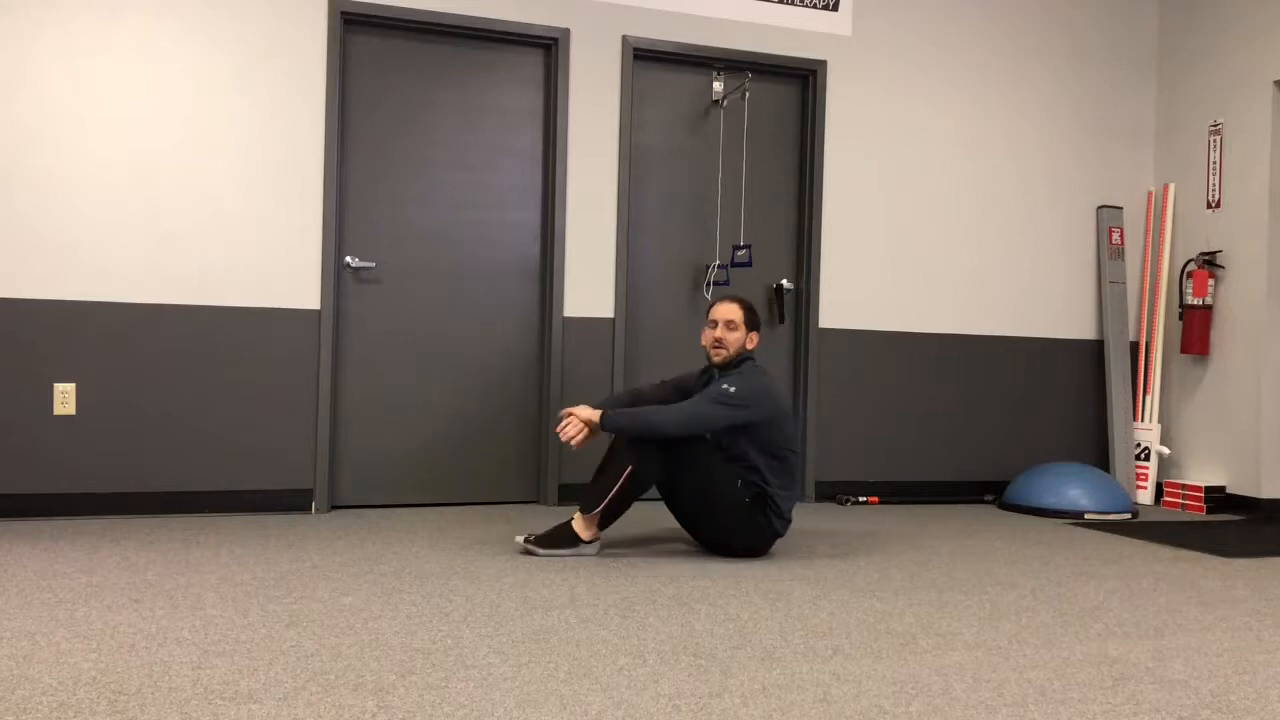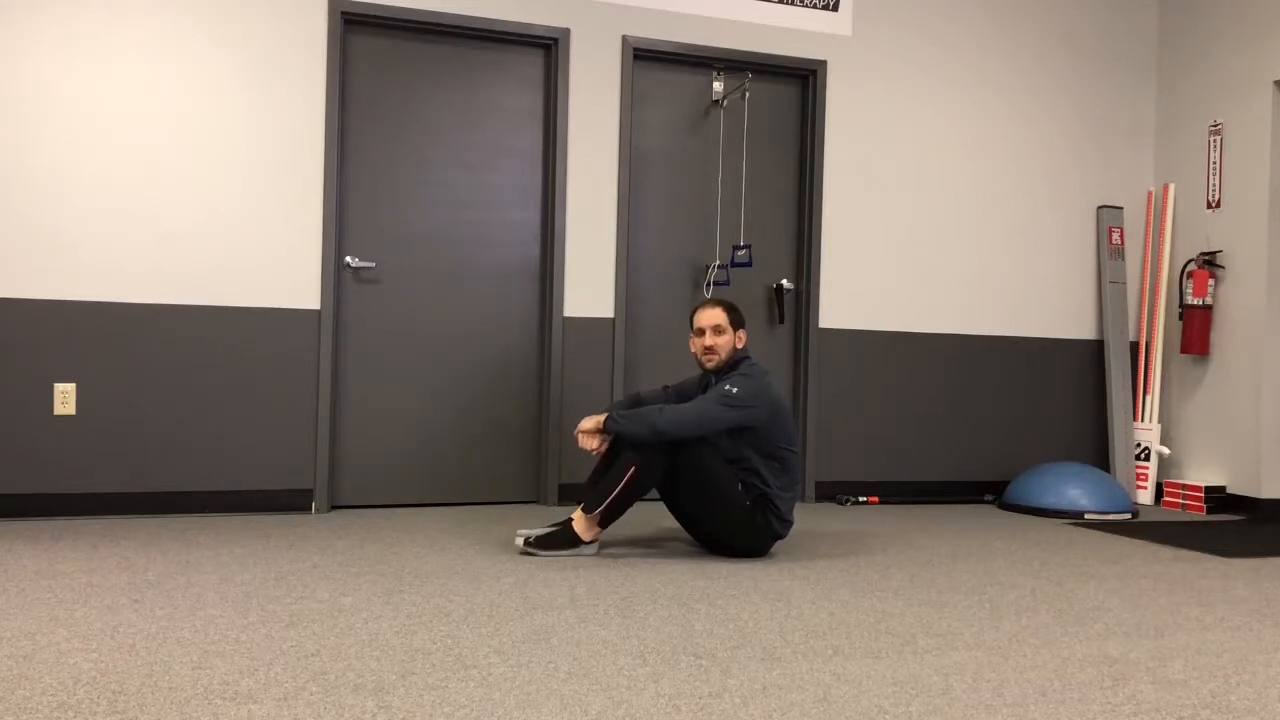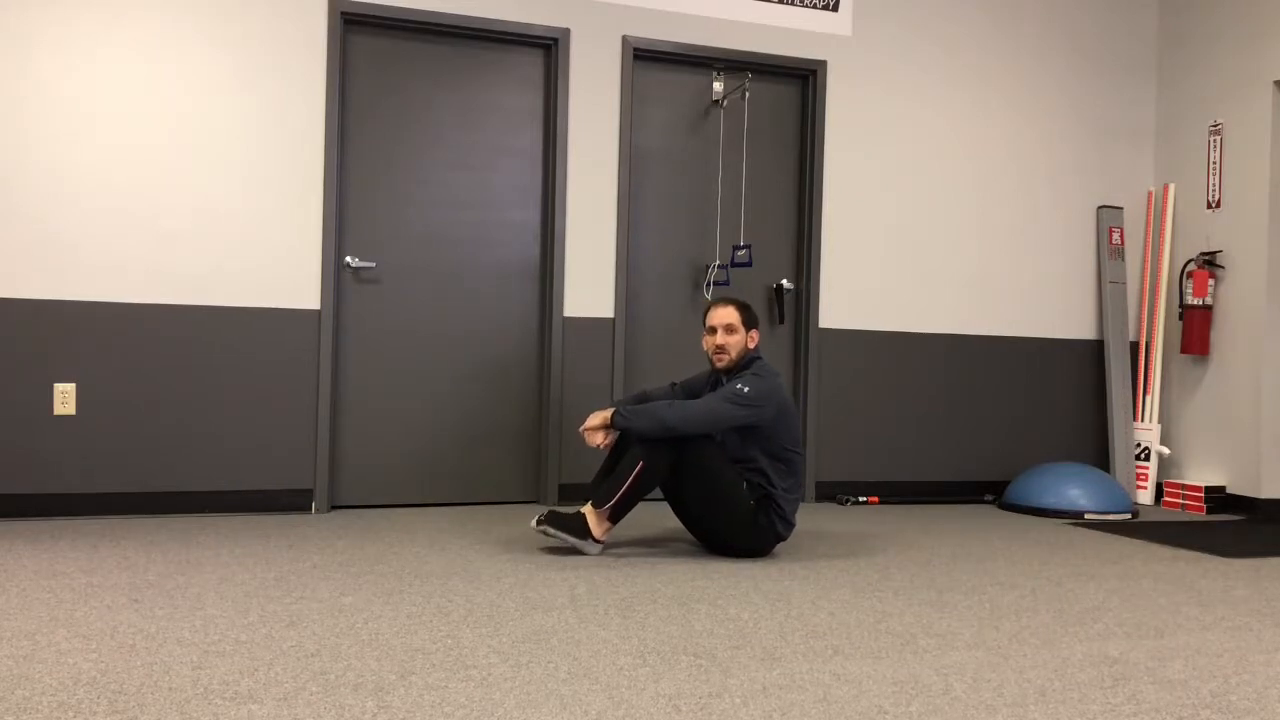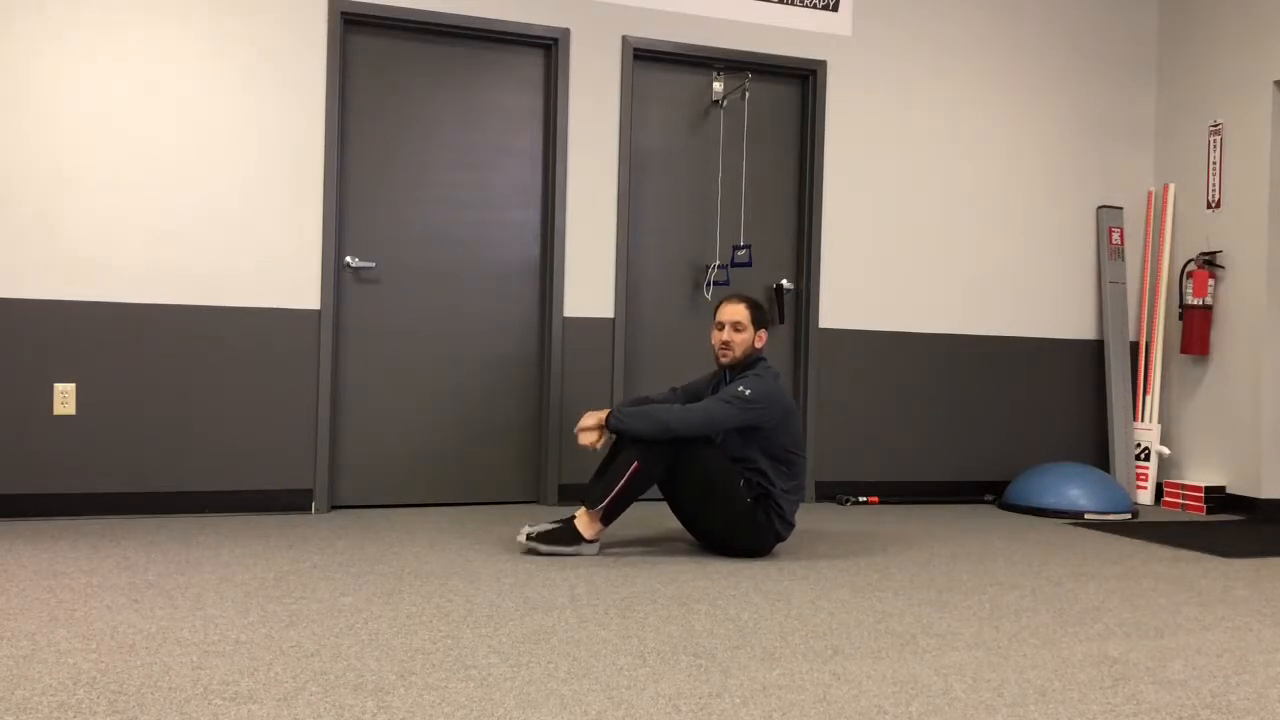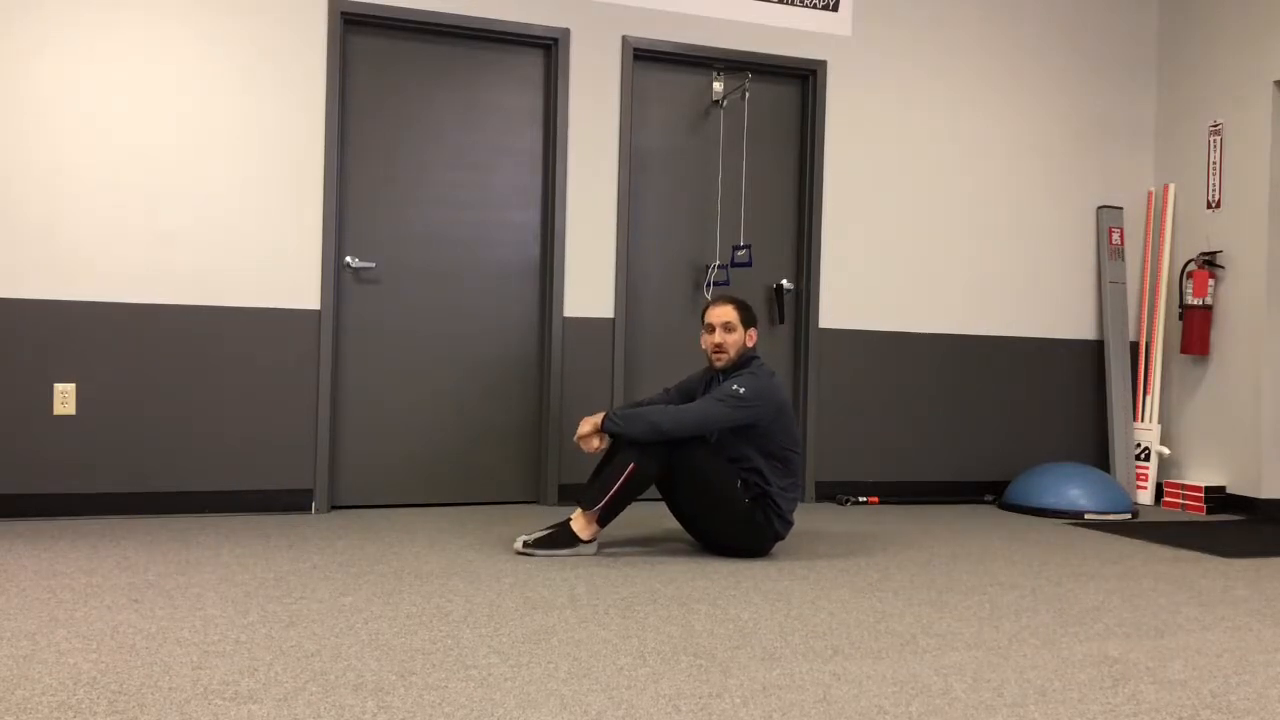
dt=1s
person 1, frame 1
left shoulder: (750, 387)
right shoulder: (711, 378)
left elbow: (675, 419)
right elbow: (642, 398)
left wrist: (599, 418)
right wrist: (590, 418)
left hip: (754, 523)
right hip: (723, 512)
left knee: (660, 431)
right knee: (643, 426)
left ankle: (584, 530)
right ankle: (588, 518)
person 1, frame 2
left shoulder: (749, 387)
right shoulder: (711, 381)
left elbow: (675, 421)
right elbow: (645, 400)
left wrist: (605, 421)
right wrist: (605, 425)
left hip: (755, 524)
right hip: (725, 511)
left knee: (661, 436)
right knee: (640, 430)
left ankle: (584, 530)
right ankle: (583, 519)
person 1, frame 3
left shoulder: (760, 387)
right shoulder: (720, 377)
left elbow: (684, 416)
right elbow: (655, 397)
left wrist: (612, 416)
right wrist: (608, 420)
left hip: (757, 524)
right hip: (728, 509)
left knee: (668, 431)
right knee: (643, 428)
left ankle: (594, 525)
right ankle: (592, 515)
person 1, frame 4
left shoulder: (761, 390)
right shoulder: (724, 378)
left elbow: (683, 420)
right elbow: (660, 402)
left wrist: (608, 418)
right wrist: (607, 420)
left hip: (757, 524)
right hip: (727, 511)
left knee: (666, 434)
right knee: (646, 430)
left ankle: (587, 528)
right ankle: (585, 519)
person 1, frame 5
left shoulder: (756, 387)
right shoulder: (714, 377)
left elbow: (678, 421)
right elbow: (654, 404)
left wrist: (604, 420)
right wrist: (605, 426)
left hip: (756, 523)
right hip: (726, 508)
left knee: (662, 434)
right knee: (643, 431)
left ankle: (582, 529)
right ankle: (581, 520)
